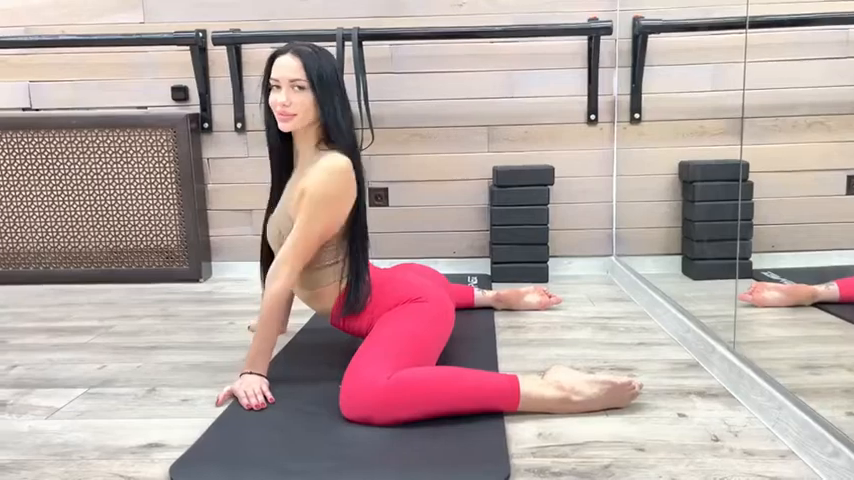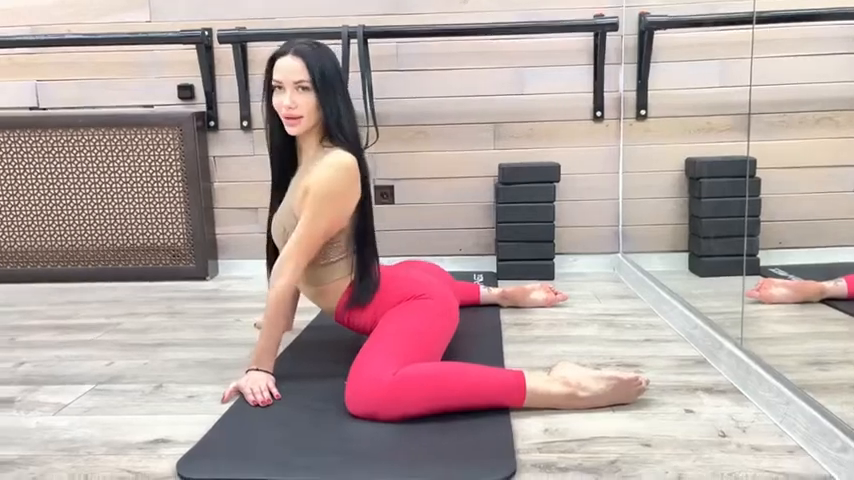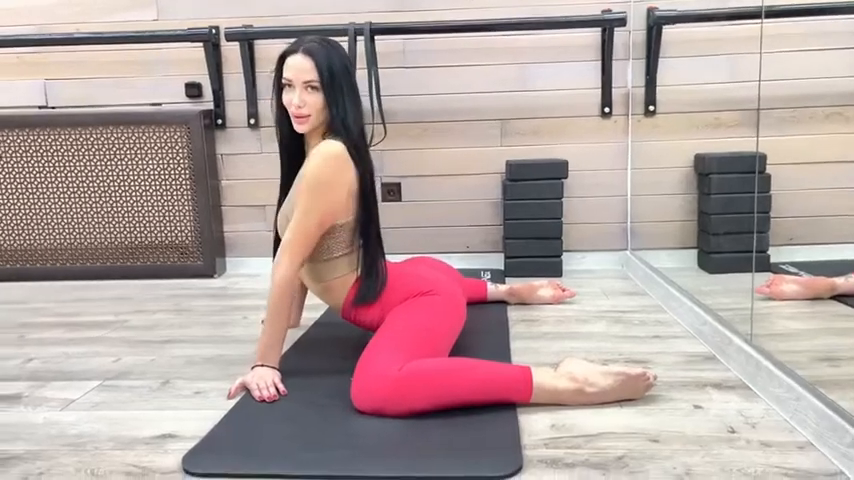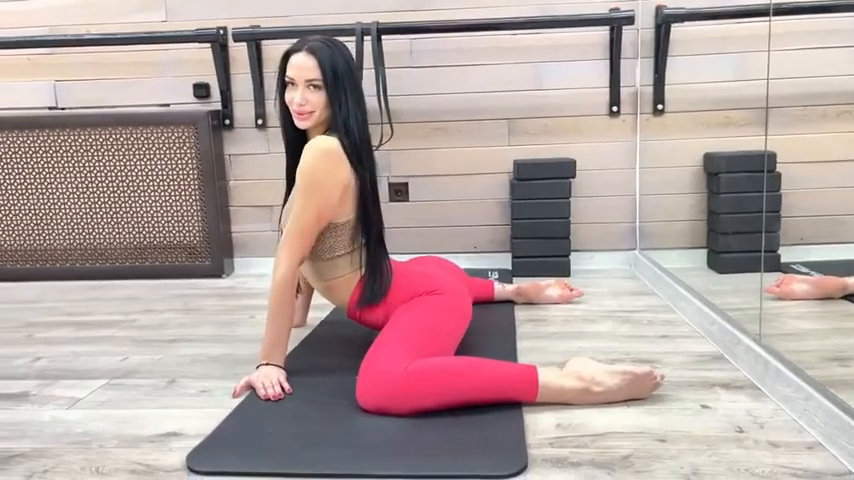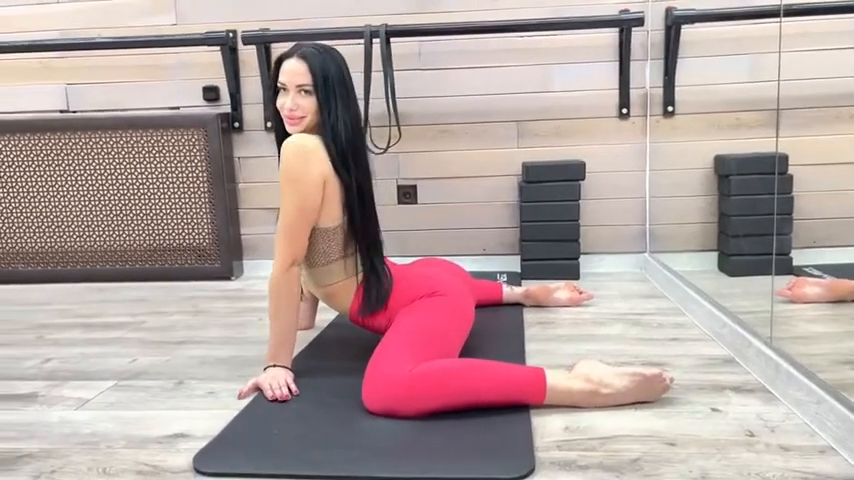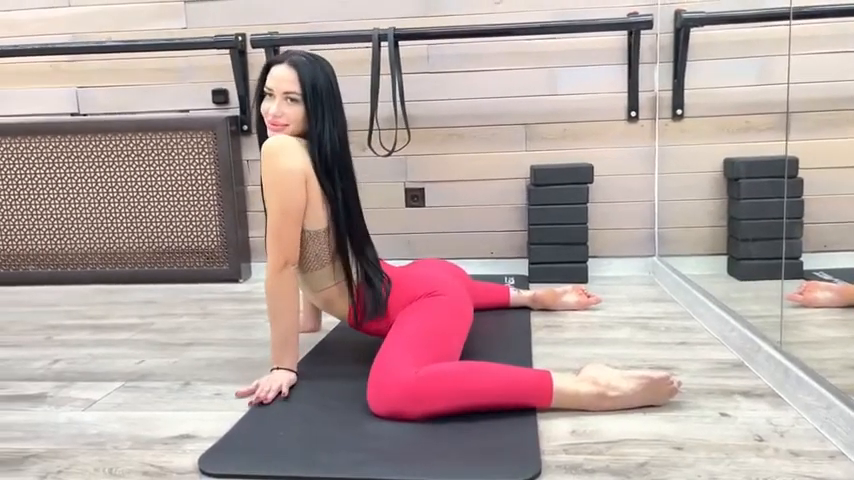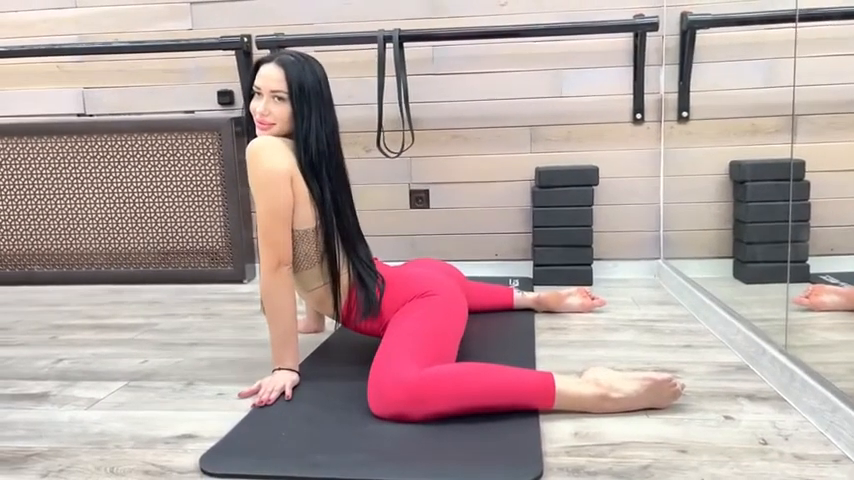
dt=0.4s
person 1, frame 1
left shoulder: (330, 171)
right shoulder: (301, 160)
left elbow: (282, 275)
right elbow: (291, 265)
left wrist: (254, 369)
right wrist: (277, 318)
left hip: (408, 303)
right hip: (394, 287)
left knee: (362, 398)
left ankle: (552, 391)
right ankle: (494, 297)
person 1, frame 2
left shoulder: (335, 167)
right shoulder: (303, 157)
left elbow: (288, 270)
right elbow: (295, 263)
left wrist: (260, 366)
right wrist: (280, 318)
left hip: (410, 300)
right hip: (399, 285)
left knee: (370, 394)
left ankle: (559, 386)
right ankle: (500, 294)
person 1, frame 3
left shoulder: (329, 157)
right shoulder: (311, 151)
left elbow: (288, 264)
right elbow: (303, 258)
left wrist: (265, 362)
right wrist: (291, 313)
left hip: (417, 296)
right hip: (407, 281)
left knee: (376, 389)
left ankle: (567, 382)
right ankle: (507, 291)
person 1, frame 4
left shoulder: (323, 153)
right shoulder: (328, 149)
left elbow: (289, 261)
right elbow: (311, 254)
left wrist: (270, 360)
right wrist: (298, 311)
left hip: (423, 296)
right hip: (415, 280)
left knee: (381, 387)
left ankle: (573, 381)
right ankle: (515, 290)
person 1, frame 5
left shoulder: (301, 150)
right shoulder: (329, 149)
left elbow: (287, 264)
right elbow: (315, 254)
left wrist: (278, 362)
right wrist: (305, 313)
left hip: (427, 297)
right hip: (418, 281)
left knee: (387, 390)
left ankle: (582, 384)
right ankle: (524, 293)
person 1, frame 6
left shoulder: (281, 152)
right shoulder: (315, 153)
left elbow: (282, 265)
right elbow: (315, 257)
left wrist: (283, 365)
right wrist: (310, 316)
left hip: (424, 296)
right hip: (420, 281)
left knee: (392, 392)
left ankle: (590, 387)
right ankle: (533, 296)
person 1, frame 7
left shoulder: (266, 153)
right shoulder: (307, 153)
left elbow: (277, 265)
left wrist: (285, 365)
right wrist: (316, 316)
left hip: (419, 297)
right hip: (414, 282)
left knee: (393, 394)
left ankle: (594, 390)
right ankle: (537, 299)
